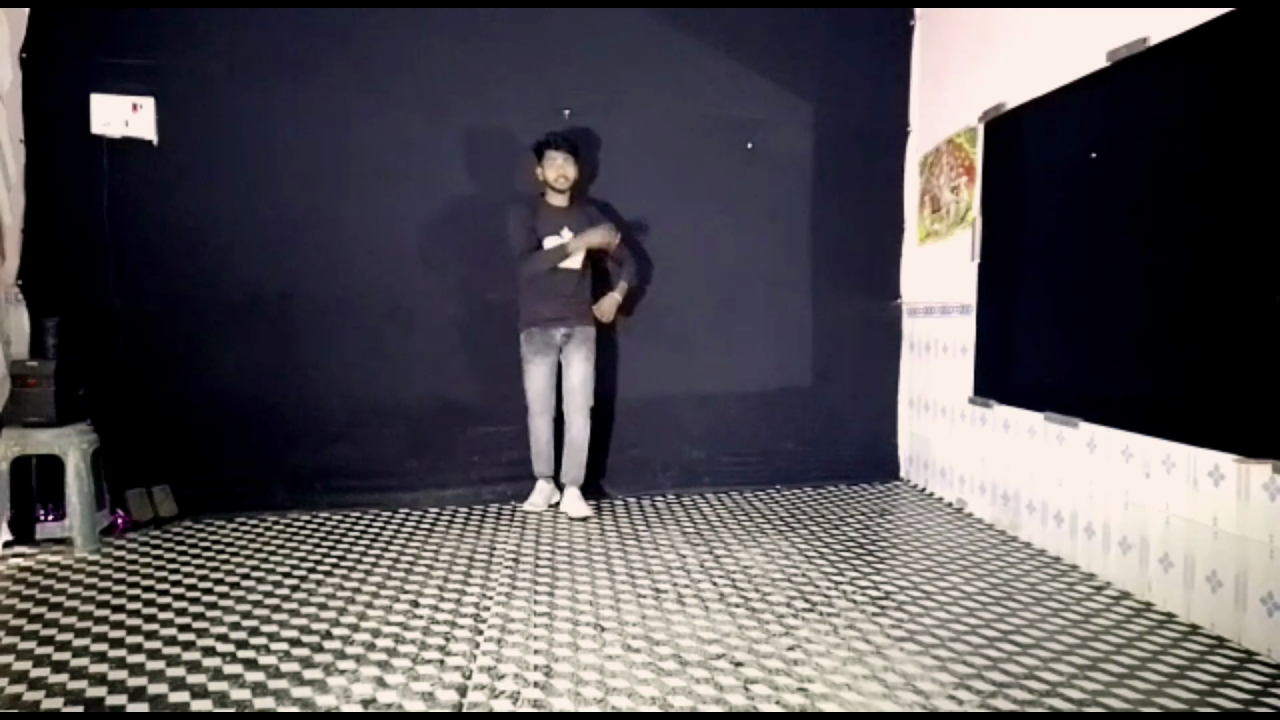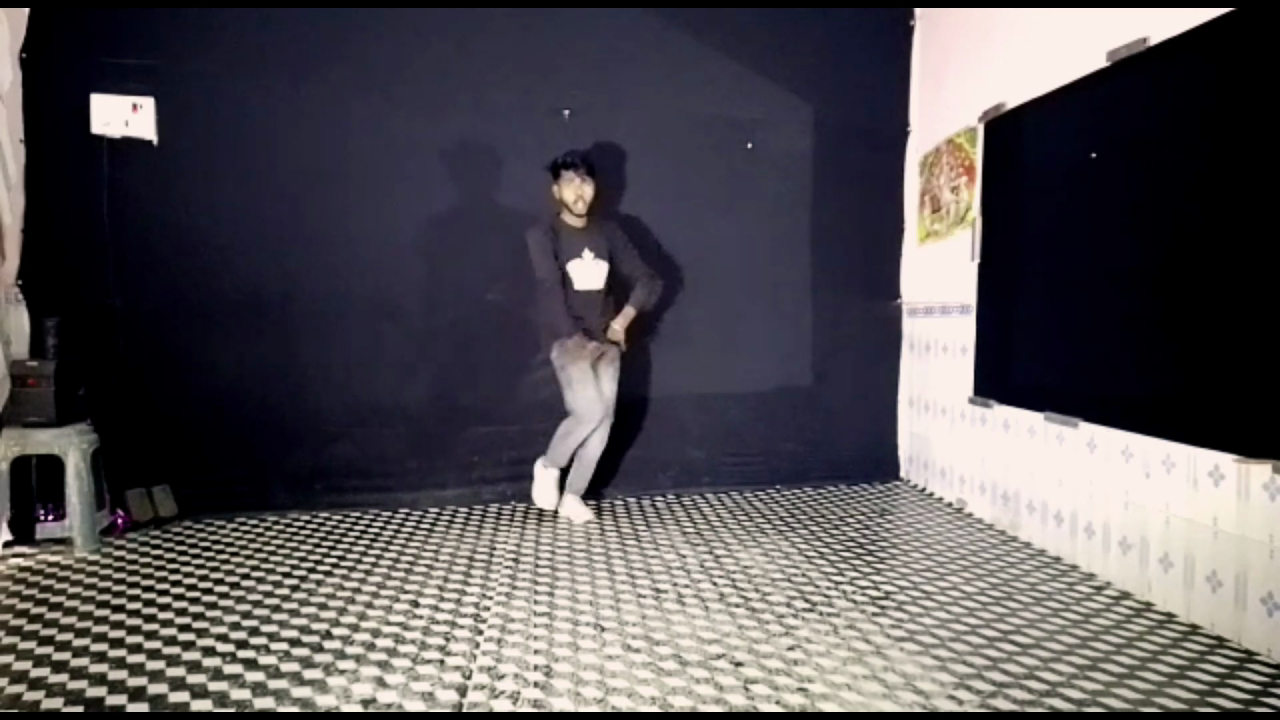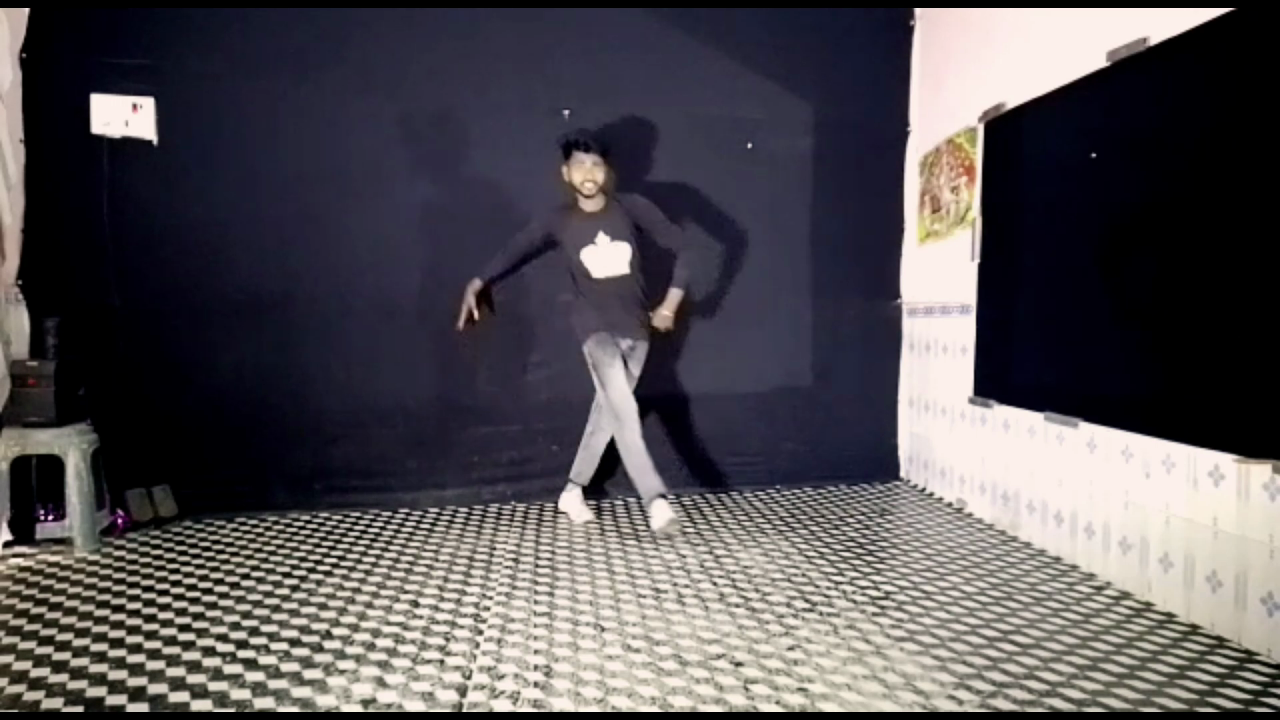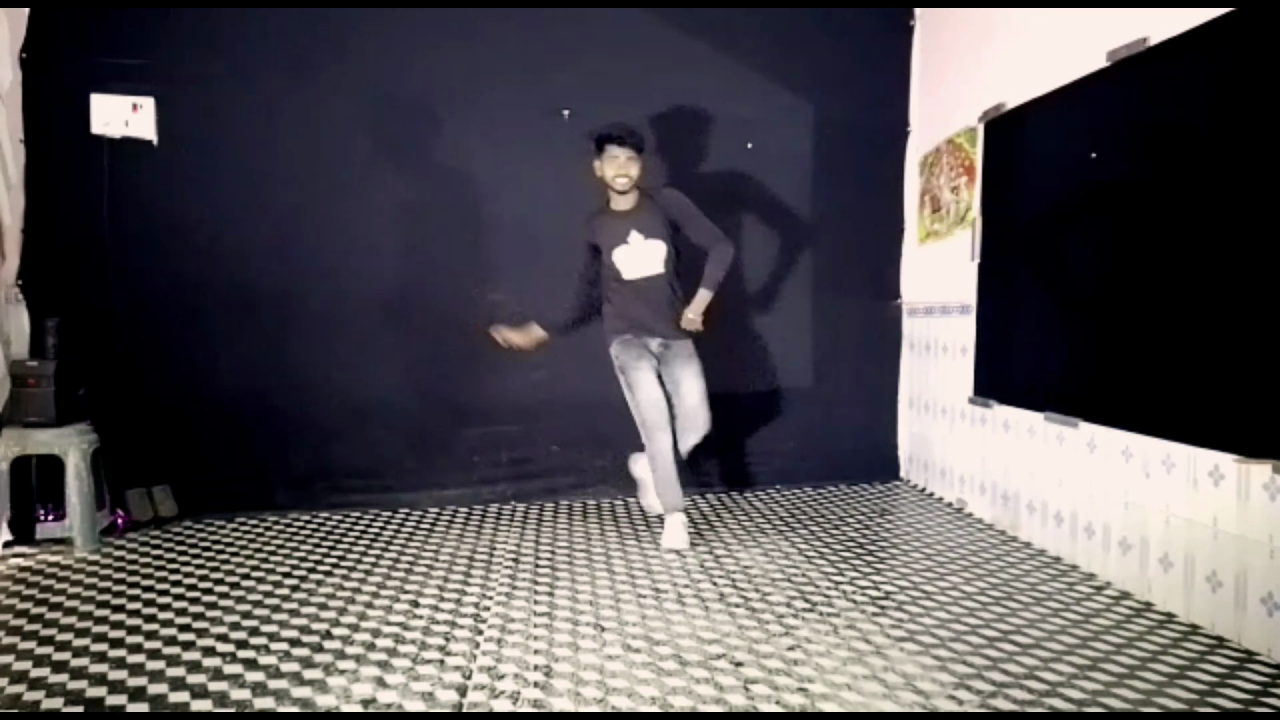
dt=0.3s
person 1, frame 1
left shoulder: (591, 214)
right shoulder: (524, 212)
left elbow: (624, 260)
right elbow: (527, 263)
left wrist: (617, 293)
right wrist: (579, 243)
left hip: (580, 326)
right hip: (537, 327)
left knee: (578, 408)
right knee: (540, 410)
left ankle: (572, 489)
right ankle: (545, 485)
person 1, frame 2
left shoulder: (609, 232)
right shoulder: (542, 236)
left elbow: (649, 281)
right elbow: (551, 292)
left wrist: (624, 317)
right wrist: (576, 344)
left hip: (604, 341)
right hip: (566, 340)
left knee: (602, 422)
right knee: (590, 412)
left ankle: (572, 496)
right ankle: (549, 465)
person 1, frame 3
left shoulder: (632, 207)
right shoulder: (558, 223)
left elbow: (681, 248)
right elbow: (515, 249)
left wrist: (672, 302)
right wrist: (476, 283)
left hip: (638, 331)
right hip: (598, 333)
left knee: (607, 413)
right knee: (626, 415)
left ankle: (573, 490)
right ankle: (656, 500)
person 1, frame 4
left shoulder: (667, 203)
right shoulder: (596, 228)
left elbow: (720, 246)
right elbow: (588, 299)
left wrist: (700, 302)
right wrist: (540, 332)
left hip: (675, 333)
right hip: (627, 338)
left knee: (697, 422)
right knee: (655, 424)
left ankle: (650, 466)
right ankle: (674, 515)
